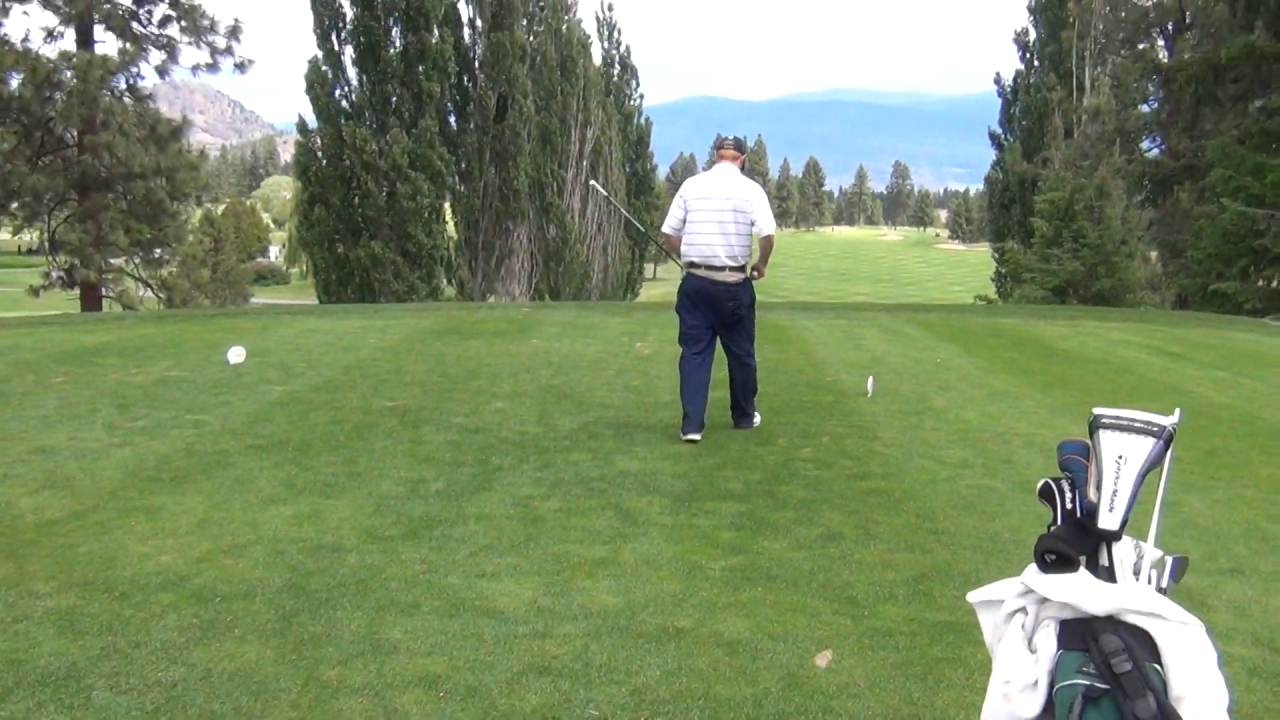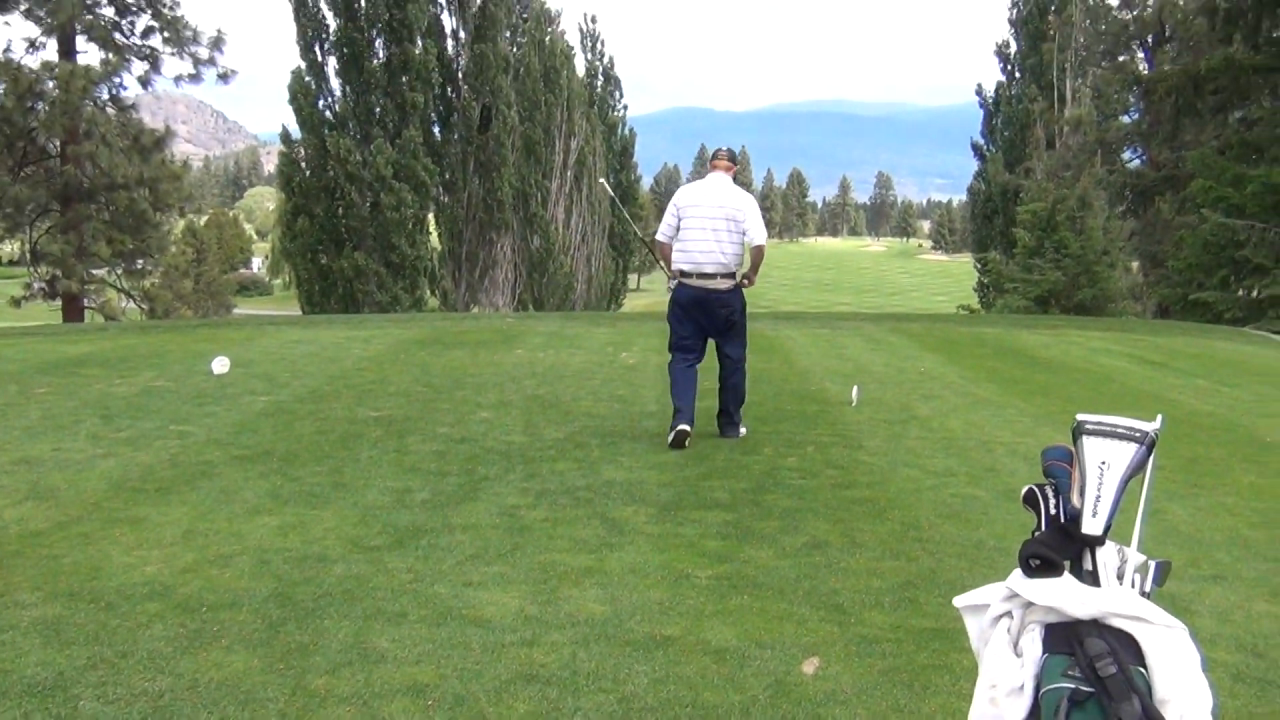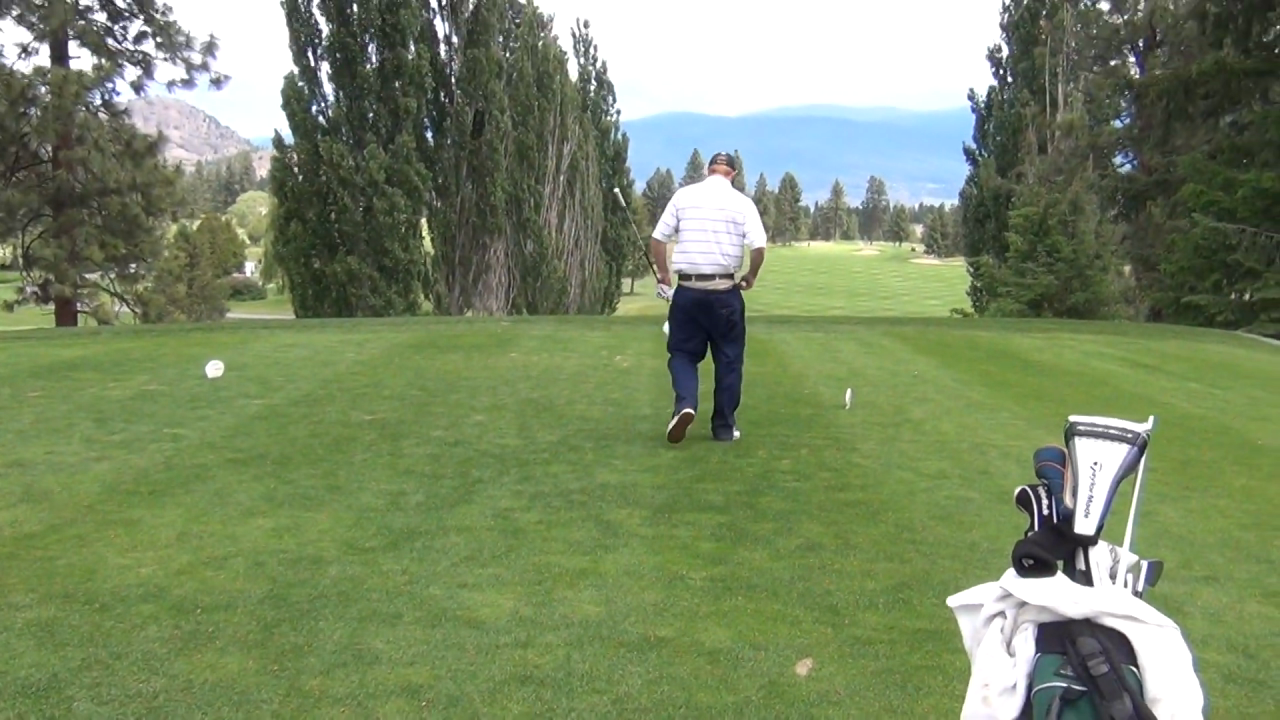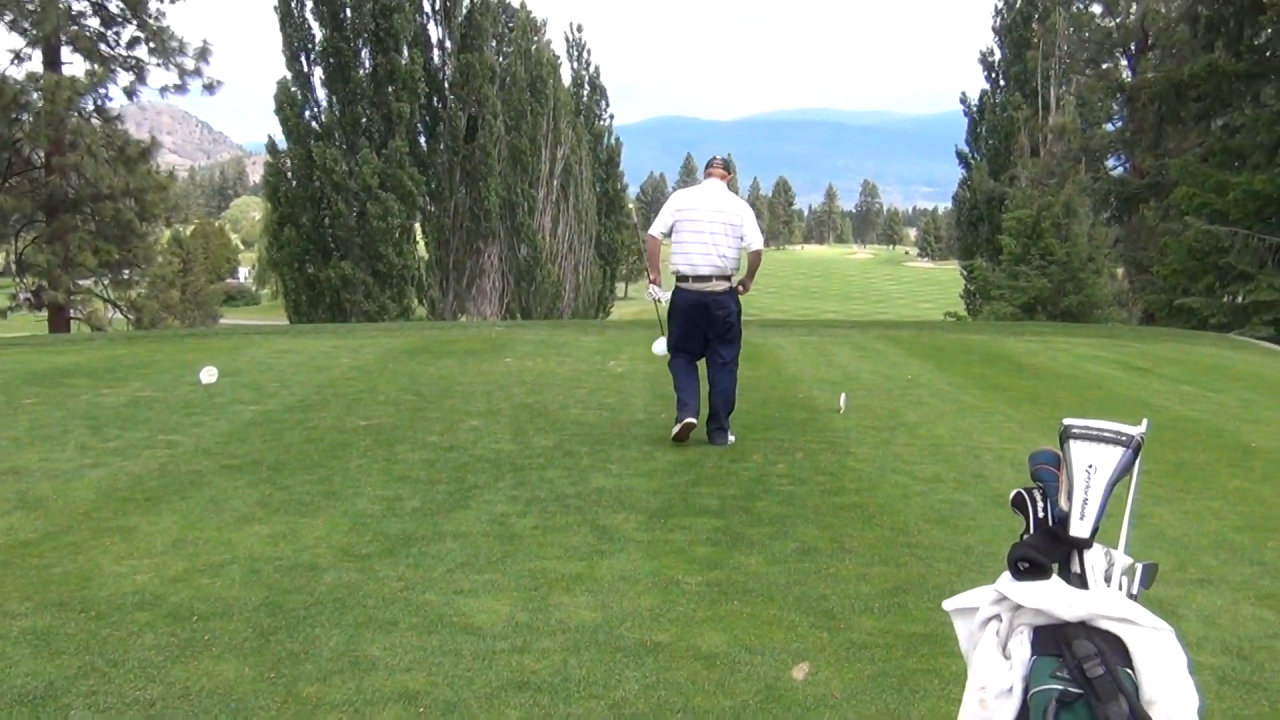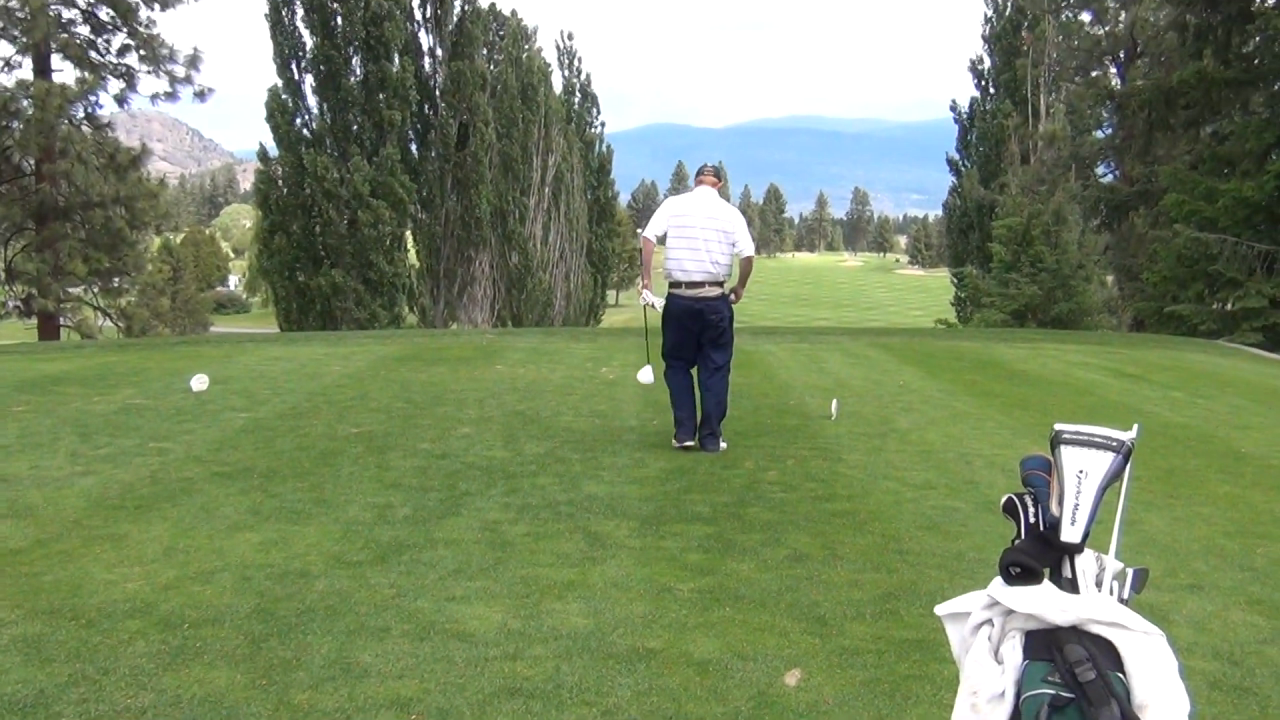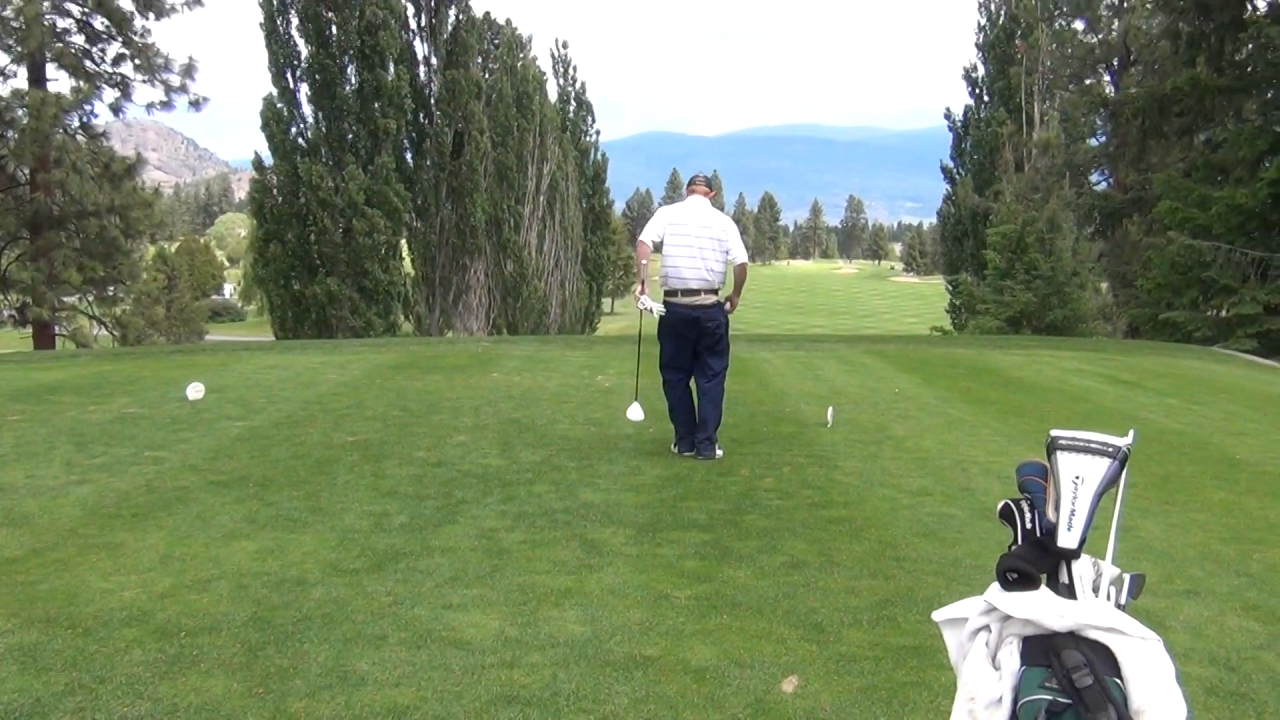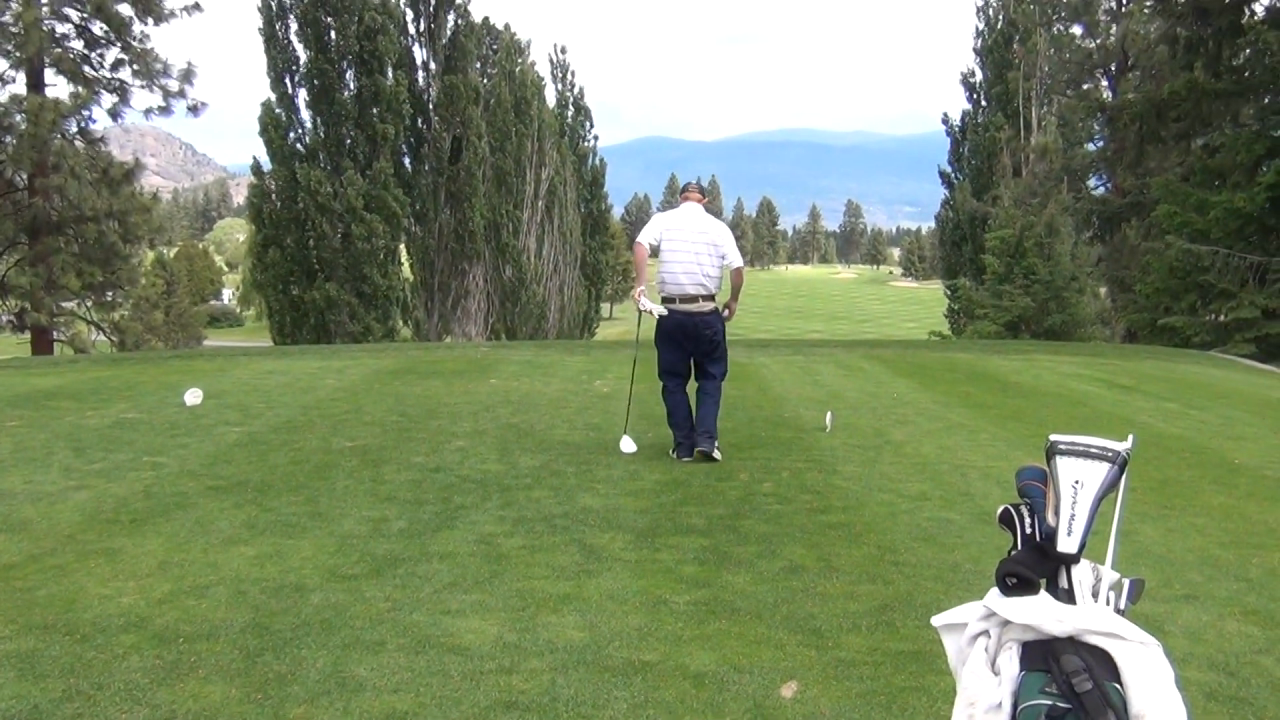
dt=0.1s
person 1, frame 1
left shoulder: (691, 185)
right shoulder: (751, 189)
left elbow: (669, 232)
right elbow: (767, 234)
right wrist: (762, 264)
left hip: (695, 282)
right hip: (734, 283)
left knee: (694, 352)
right knee: (740, 352)
left ankle: (692, 423)
right ankle: (744, 415)
person 1, frame 2
left shoulder: (684, 193)
right shoulder: (743, 198)
left elbow: (662, 239)
right elbow: (758, 244)
left wrist: (675, 270)
right wrist: (752, 273)
left hip: (687, 290)
right hip: (726, 290)
left knee: (683, 358)
right knee: (732, 358)
left ankle: (681, 419)
right ankle: (730, 424)
person 1, frame 3
left shoulder: (684, 195)
right shoulder: (742, 202)
left elbow: (659, 238)
right elbow: (758, 246)
left wrist: (663, 273)
right wrist: (751, 275)
left hip: (687, 290)
right hip: (725, 292)
left knee: (683, 354)
right knee: (728, 360)
left ankle: (684, 405)
right ankle: (724, 427)
person 1, frame 4
left shoulder: (680, 197)
right shoulder: (739, 205)
left elbow: (654, 236)
right elbow: (756, 249)
left wrist: (654, 272)
right wrist: (748, 279)
left hip: (685, 292)
right hip: (722, 294)
left knee: (682, 355)
right knee: (723, 362)
left ankle: (687, 411)
right ankle: (719, 431)
person 1, frame 5
left shoulder: (673, 204)
right shoulder: (730, 212)
left elbow: (647, 237)
right elbow: (747, 254)
left wrist: (645, 276)
right wrist: (740, 286)
left hip: (678, 298)
right hip: (714, 300)
left knee: (678, 364)
right knee: (715, 368)
left ankle: (685, 432)
right ankle: (710, 437)
person 1, frame 6
left shoulder: (667, 213)
right shoulder: (723, 220)
left elbow: (644, 242)
right elbow: (741, 262)
left wrist: (641, 281)
right wrist: (736, 295)
left hip: (674, 307)
right hip: (710, 308)
left knee: (675, 374)
right knee: (711, 375)
left ankle: (685, 442)
right ankle: (706, 443)
person 1, frame 7
left shoulder: (663, 220)
right shoulder: (718, 226)
left elbow: (640, 244)
right elbow: (737, 267)
left wrist: (639, 283)
right wrist: (733, 301)
left hip: (671, 312)
right hip: (707, 312)
left knee: (674, 380)
right knee: (711, 375)
left ankle: (684, 446)
right ankle: (706, 439)
